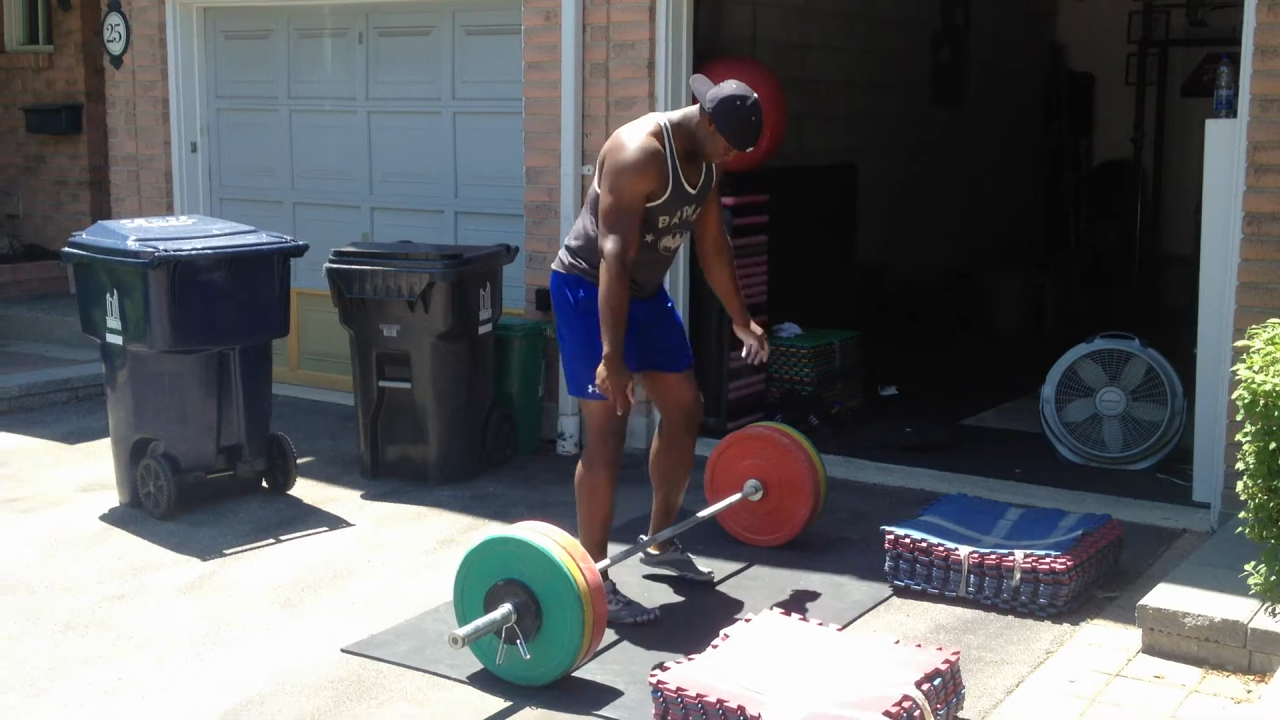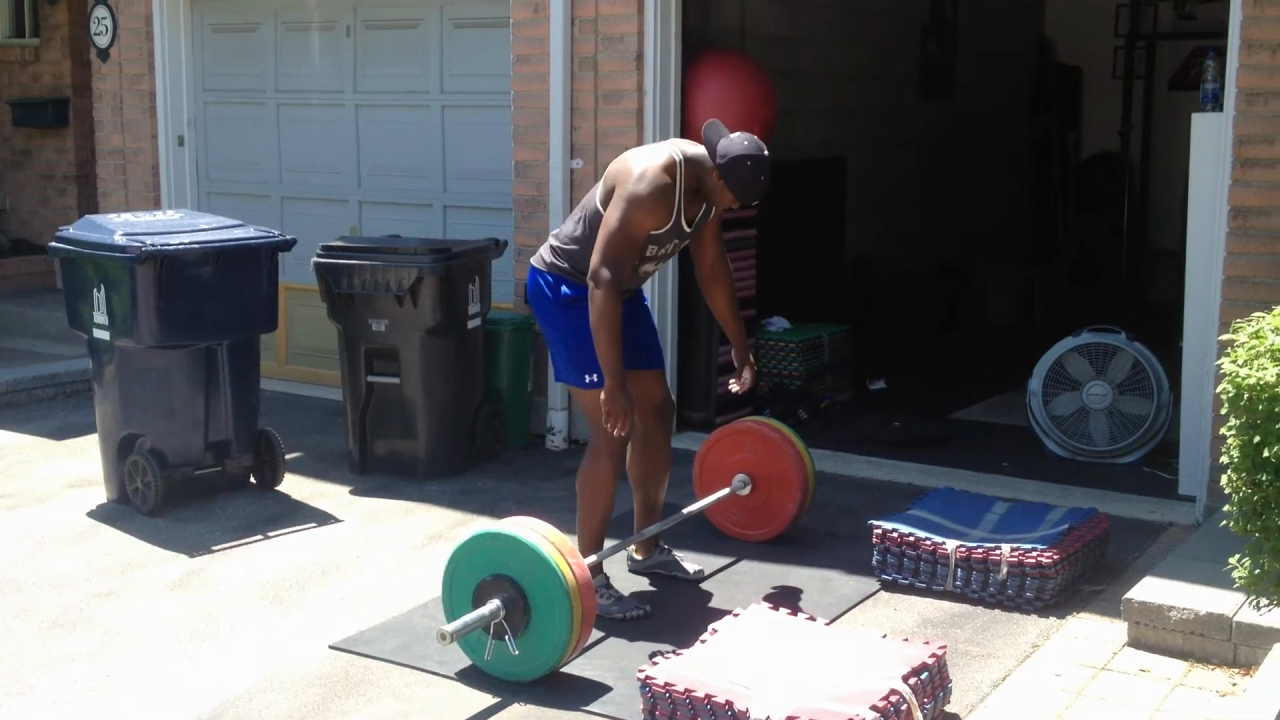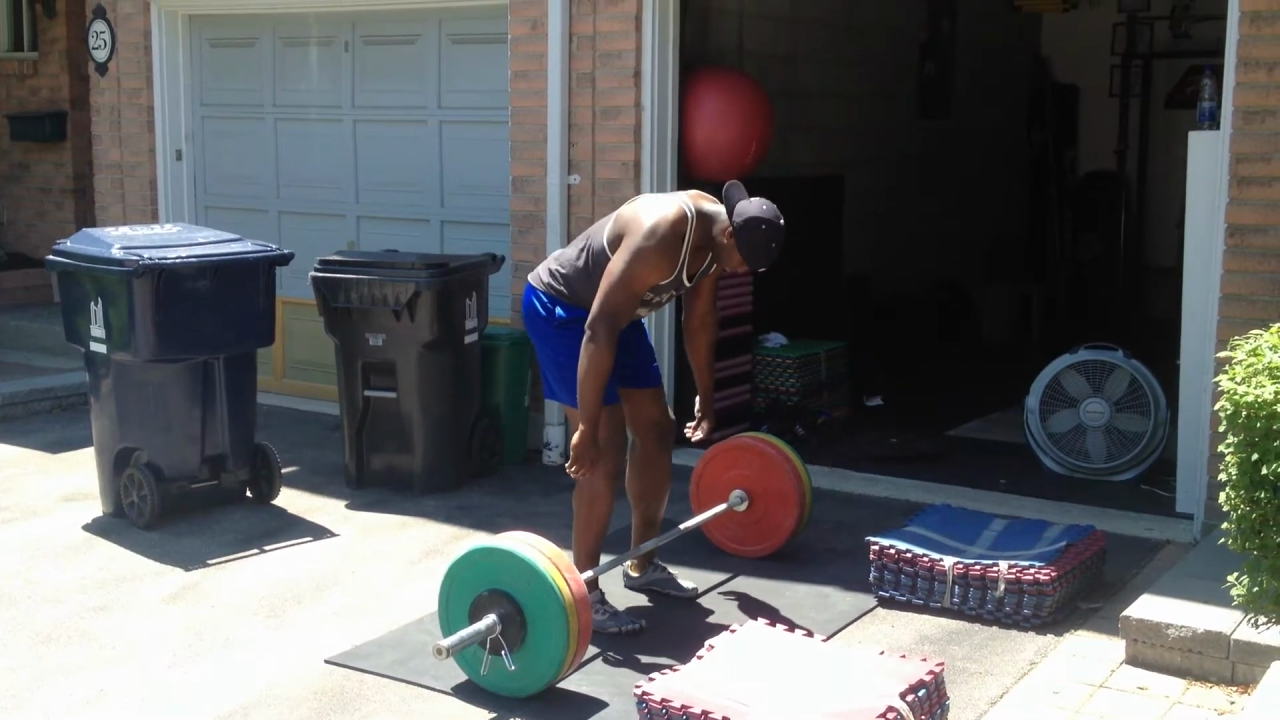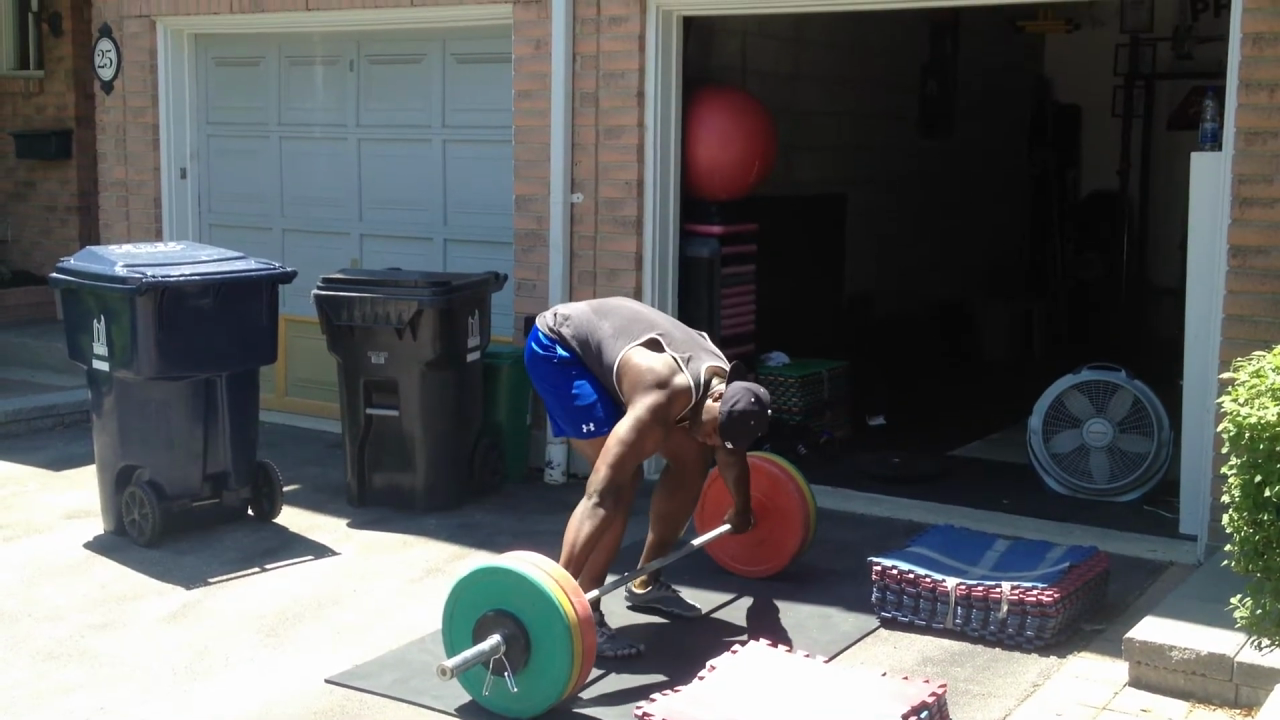
dt=1s
person 1, frame 1
left shoulder: (706, 159)
right shoulder: (639, 152)
left elbow: (711, 243)
right elbow: (614, 255)
left wrist: (741, 317)
right wrist: (612, 355)
left hip: (646, 291)
right hip: (590, 288)
left knee: (685, 409)
right knee: (607, 435)
left ankle: (661, 542)
right ankle: (595, 582)
person 1, frame 2
left shoulder: (707, 185)
right shoulder: (649, 183)
left elbow: (712, 266)
right elbow: (601, 280)
left wrist: (740, 345)
right wrist: (612, 384)
left hip: (623, 289)
right hip: (568, 286)
left knee: (657, 413)
right knee: (612, 430)
left ankle: (647, 548)
right ankle: (589, 578)
person 1, frame 3
left shoulder: (714, 234)
right shoulder: (659, 235)
left elbow: (700, 319)
right elbow: (599, 330)
left wrist: (705, 396)
right wrist: (586, 427)
left hip: (617, 311)
right hip: (561, 307)
left knee: (657, 431)
right knee: (606, 451)
left ankle: (642, 565)
right ankle: (584, 594)
person 1, frame 4
left shoulder: (725, 380)
right shoulder: (663, 397)
left elbow: (731, 456)
right elbow: (602, 494)
left wrist: (741, 511)
left hip: (602, 339)
right hip: (557, 346)
left knee: (693, 457)
right knee: (622, 478)
left ankle: (646, 583)
